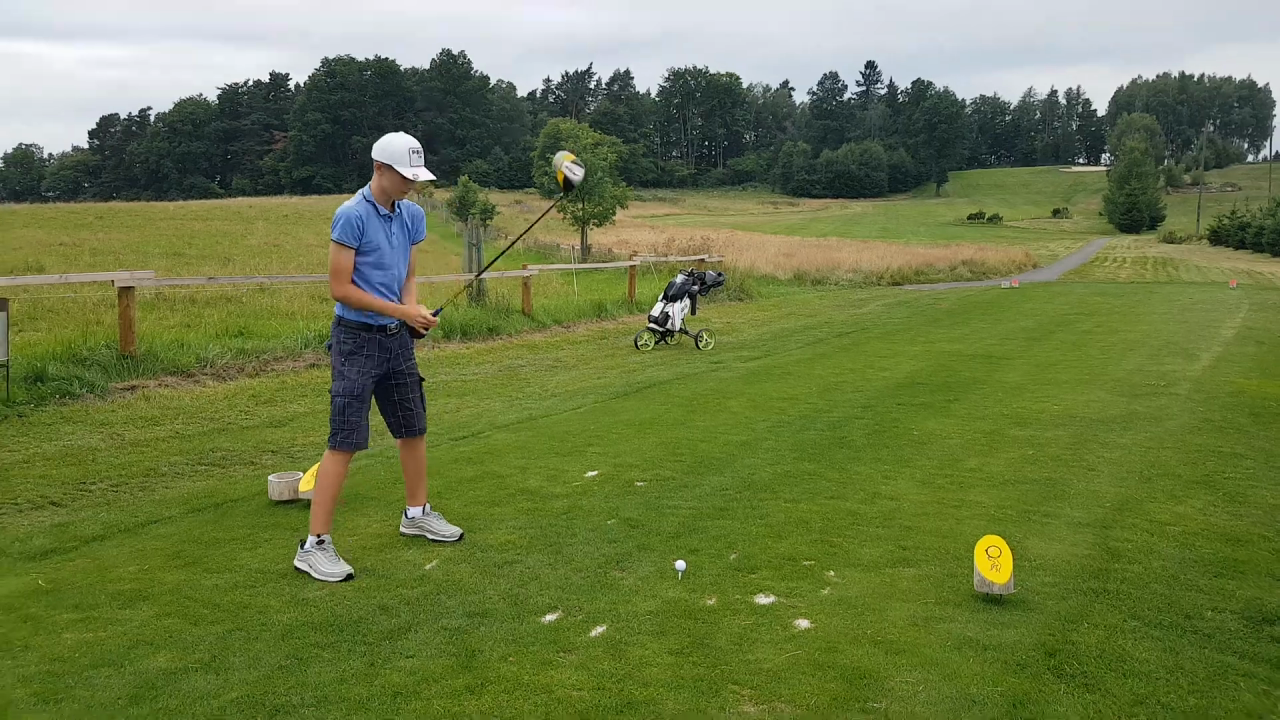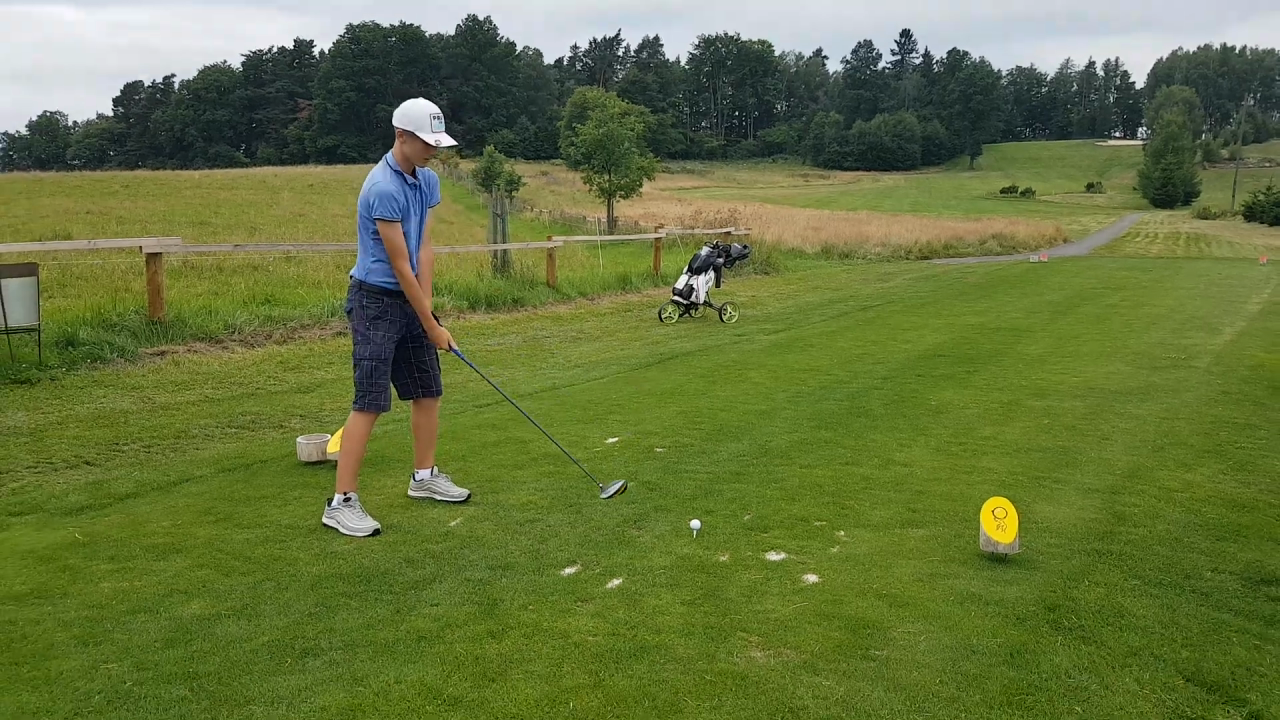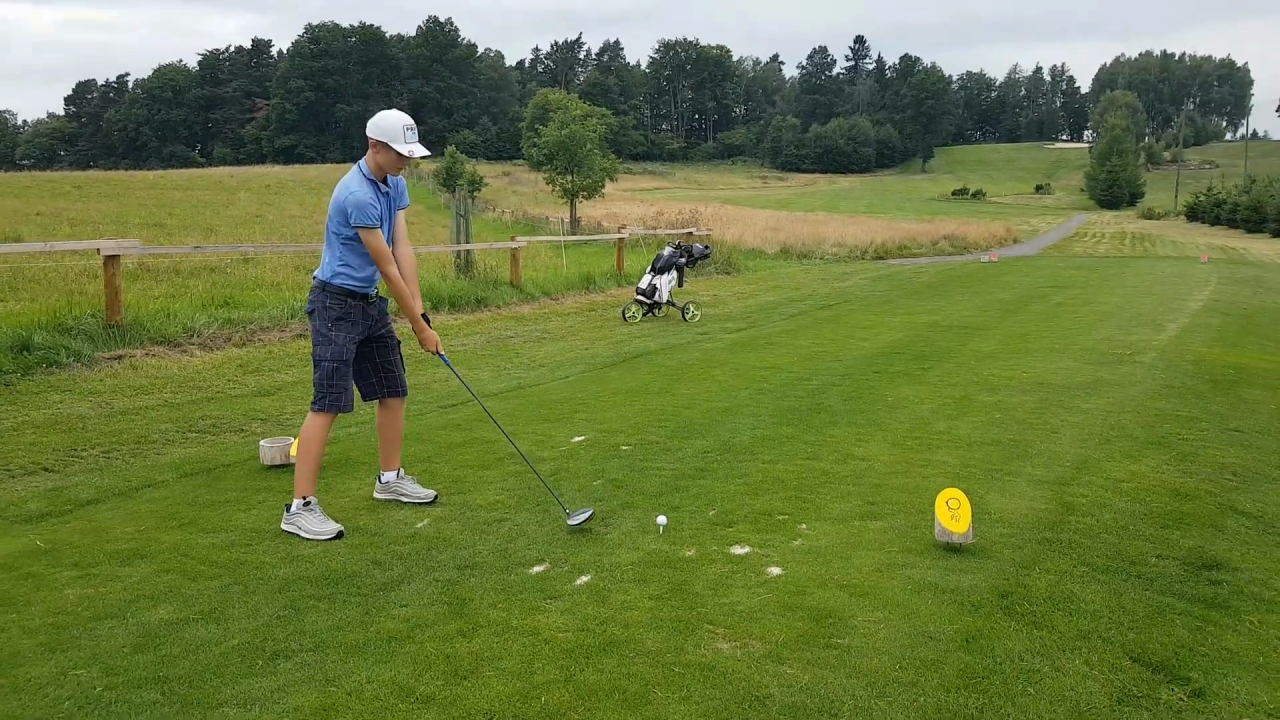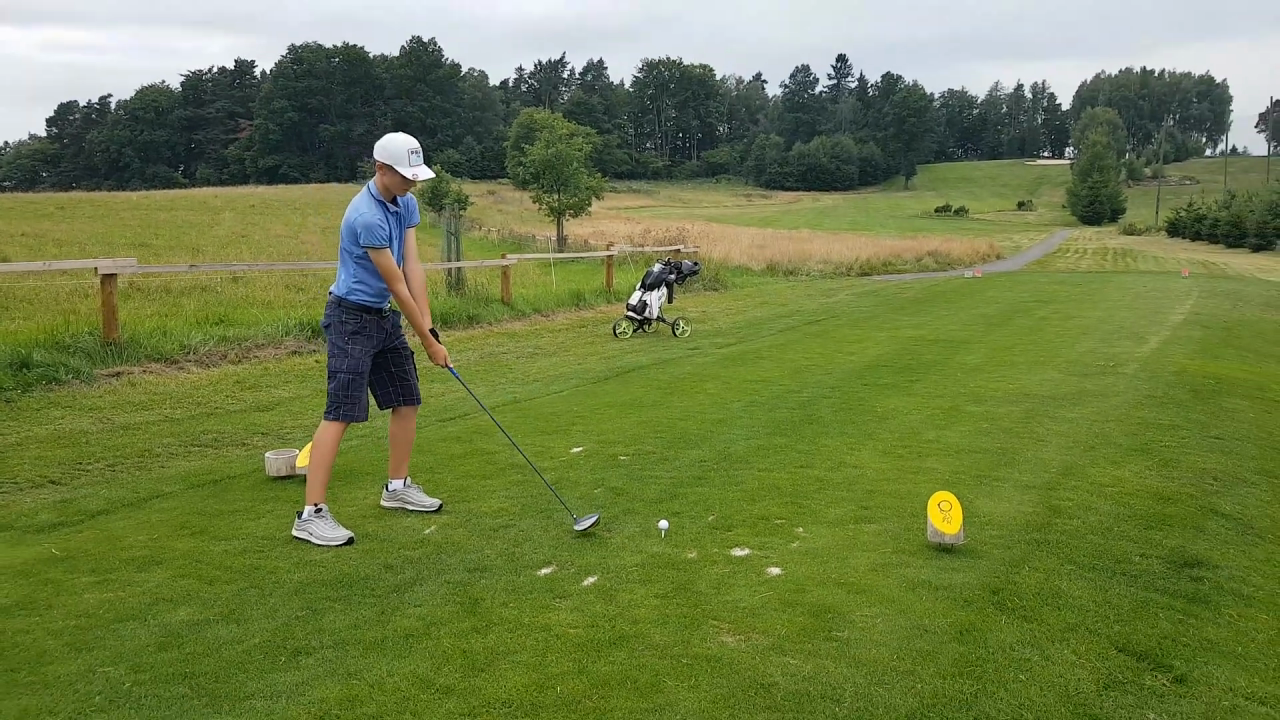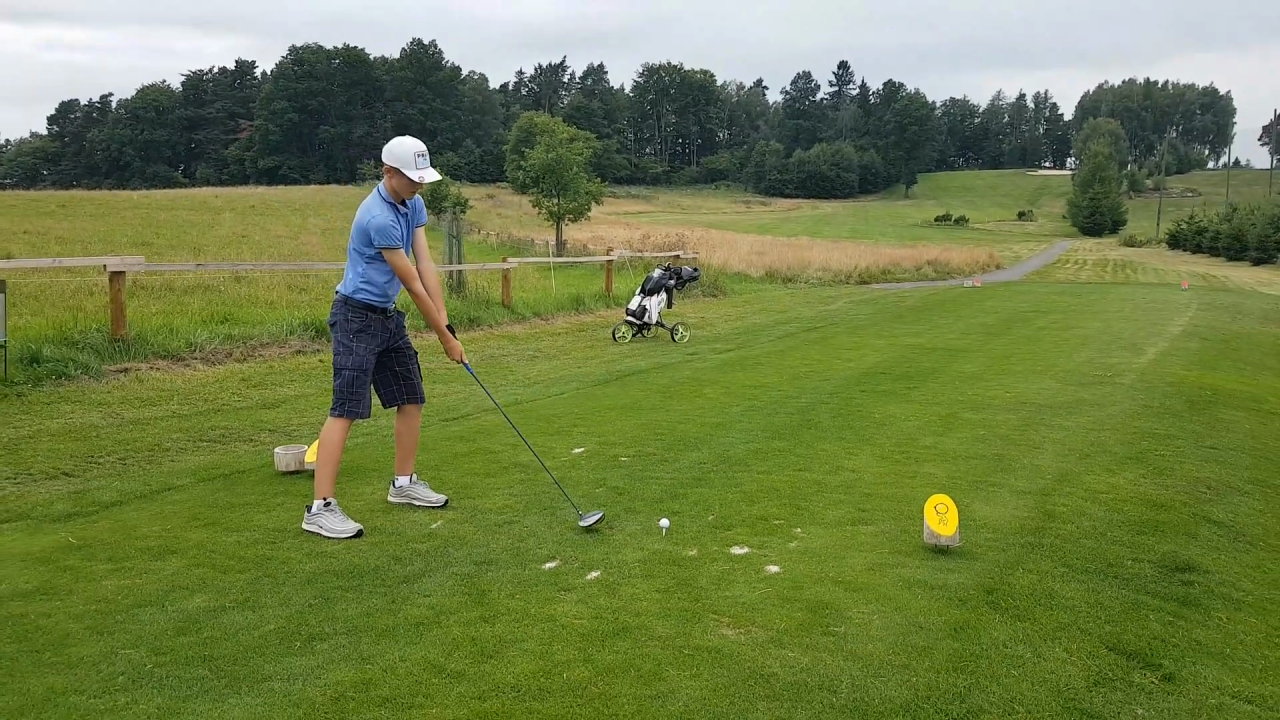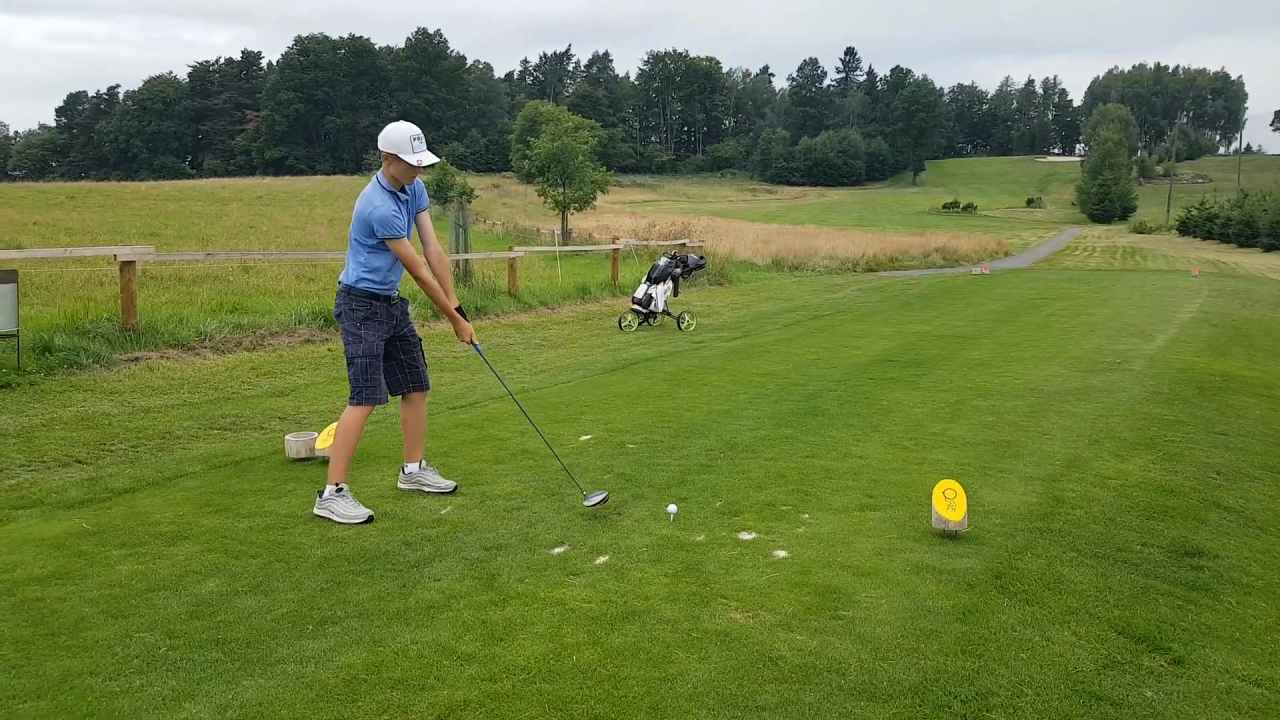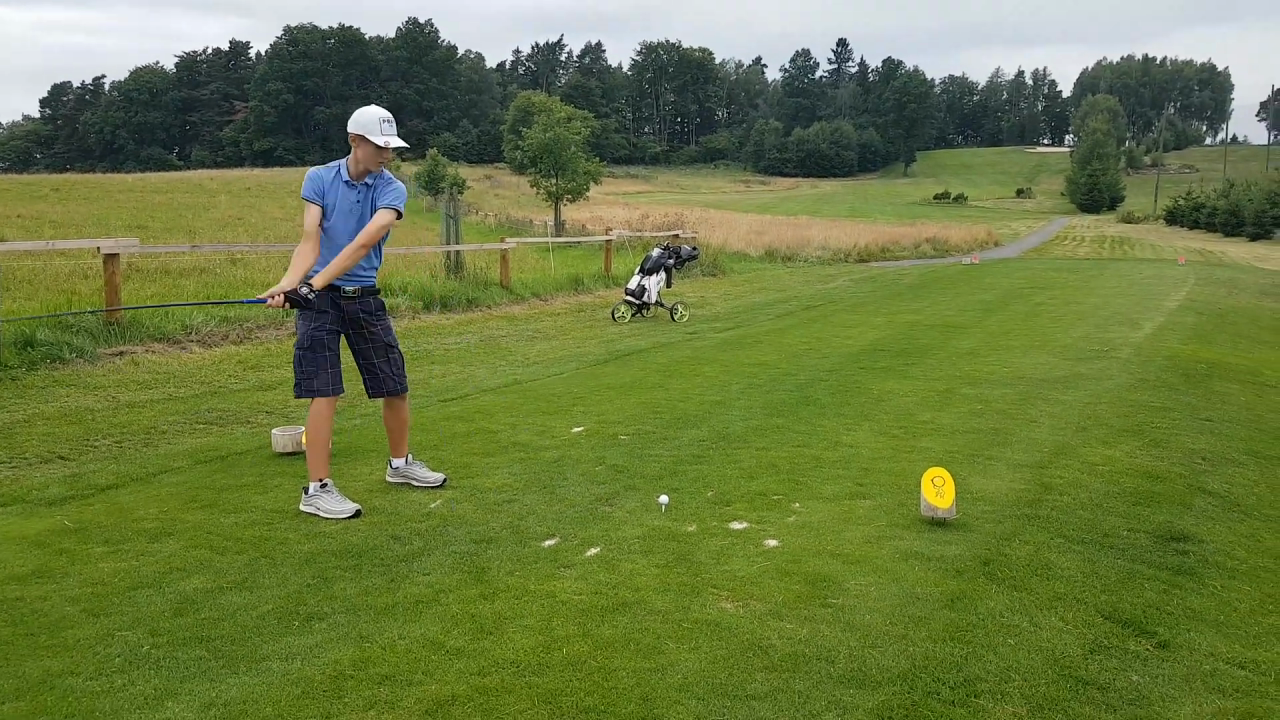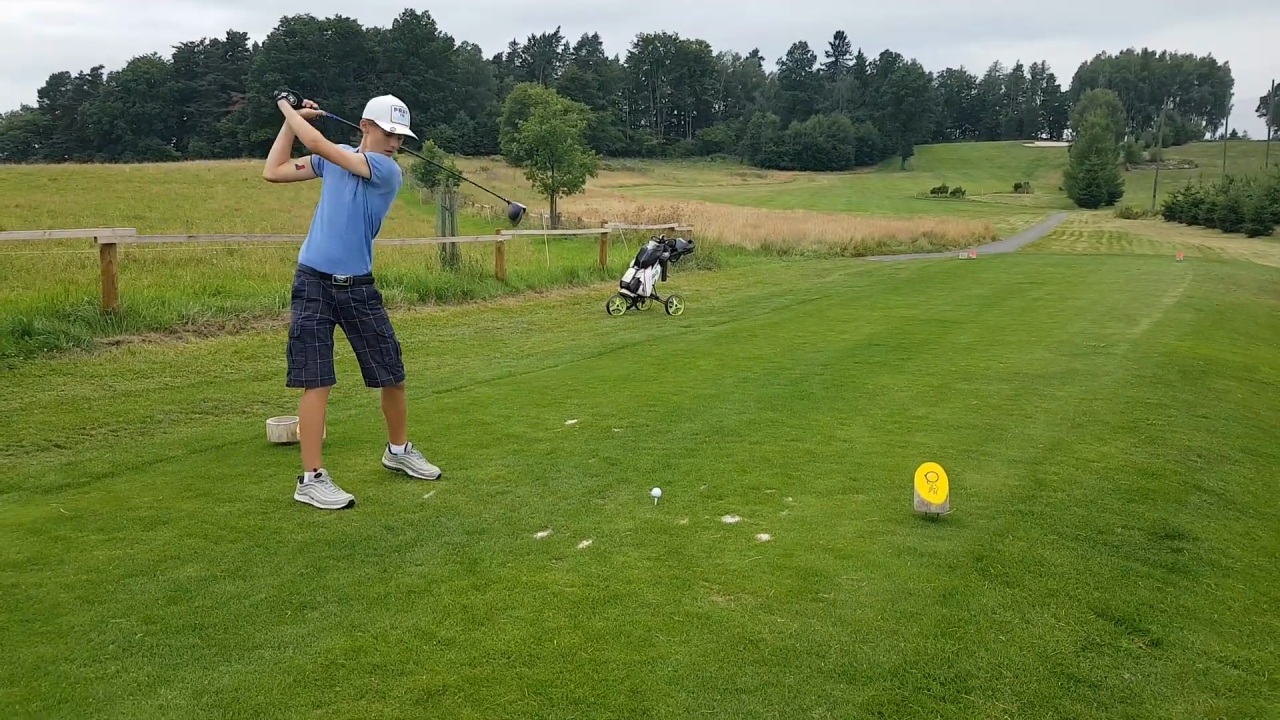
dt=0.4s
person 1, frame 1
left shoulder: (412, 215)
right shoulder: (351, 216)
right elbow: (340, 288)
left wrist: (414, 311)
right wrist: (401, 312)
left hip: (394, 338)
right hip: (356, 338)
left knee: (412, 429)
right knee: (345, 441)
left ankle: (416, 513)
right ankle: (314, 544)
person 1, frame 2
left shoulder: (427, 181)
right shoulder: (383, 188)
left elbow: (423, 249)
right elbow: (400, 266)
left wrist: (429, 308)
right wrist: (431, 325)
left hip: (406, 301)
right hip: (375, 301)
left knee: (428, 392)
right knee: (370, 401)
left ankle: (424, 476)
right ankle: (341, 502)
person 1, frame 3
left shoulder: (395, 185)
right shoulder: (357, 196)
left elbow: (403, 251)
right elbow: (388, 268)
left wrist: (421, 311)
right wrist: (420, 328)
left hip: (369, 302)
right hip: (336, 303)
left knee: (393, 392)
right knee: (329, 402)
left ankle: (390, 478)
right ankle: (300, 507)
person 1, frame 4
left shoulder: (406, 204)
right shoulder: (367, 217)
left elbow: (413, 267)
right elbow: (396, 285)
left wrist: (429, 327)
right wrist: (429, 343)
left hip: (384, 316)
right hip: (351, 318)
left knee: (406, 401)
right knee: (341, 412)
left ankle: (397, 486)
right ankle: (311, 513)
person 1, frame 5
left shoulder: (414, 205)
right shoulder: (378, 218)
left elbow: (426, 266)
right elbow: (412, 284)
left wrist: (446, 323)
right wrist: (445, 338)
left hip: (387, 316)
right hip: (356, 317)
left knee: (411, 400)
right knee: (346, 409)
left ankle: (403, 482)
right ankle: (320, 507)
person 1, frame 6
left shoulder: (415, 190)
right shoulder: (379, 208)
left elbow: (433, 250)
right elbow: (418, 270)
left wrist: (457, 303)
right wrist: (455, 319)
left hip: (391, 303)
right hip: (361, 305)
left knee: (415, 387)
right knee: (365, 397)
left ankle: (413, 469)
right ankle: (332, 492)
person 1, frame 7
left shoulder: (393, 190)
right shoulder: (319, 178)
left elbow: (362, 244)
right elbow: (309, 241)
left wrist: (313, 284)
right wrist: (288, 283)
left hip: (366, 297)
right hip: (319, 299)
left knee: (395, 388)
right knee: (325, 392)
left ankle: (401, 463)
right ankle: (317, 488)
person 1, frame 8
left shoulder: (387, 170)
right shoulder: (337, 156)
left elbow: (319, 143)
right elbow: (273, 172)
left wrist: (290, 113)
right wrist: (292, 117)
left hip: (358, 287)
right hip: (313, 283)
left knee: (393, 378)
right knee: (317, 382)
left ankle: (398, 450)
right ankle: (311, 478)
